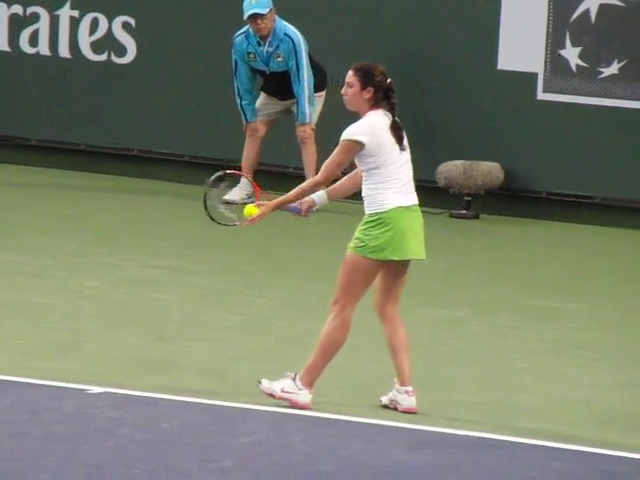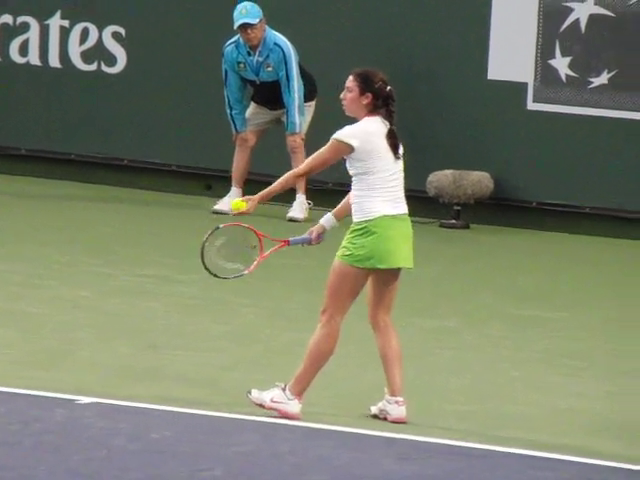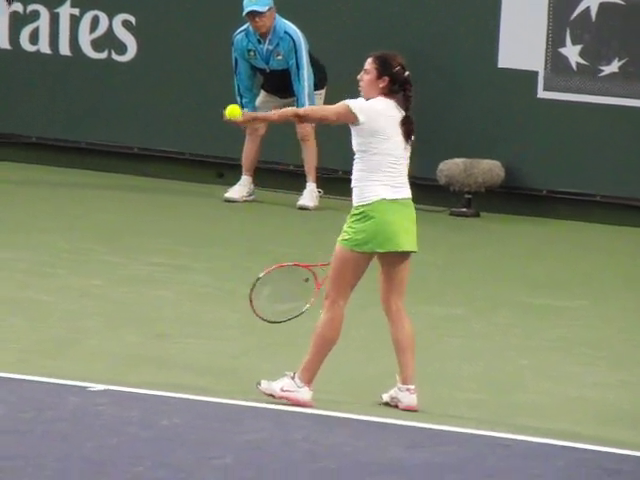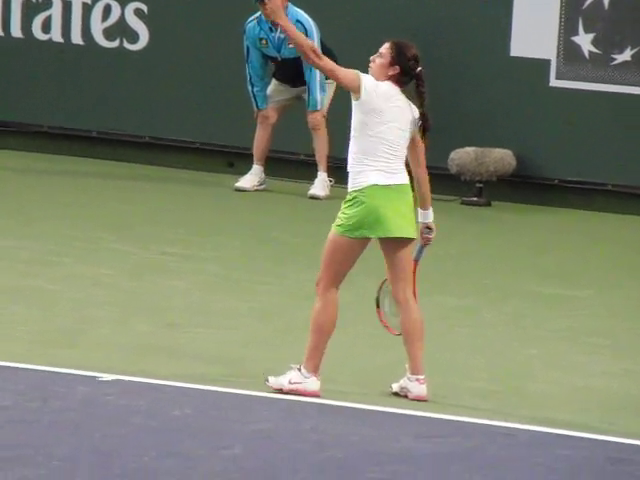
dt=0.5s
person 1, frame 1
left shoulder: (361, 129)
right shoulder: (389, 123)
left elbow: (321, 178)
left wrist: (275, 205)
right wrist: (317, 200)
left hip: (383, 222)
right hip: (408, 219)
left knee: (341, 307)
right knee: (388, 309)
left ankle: (301, 385)
right ankle: (404, 391)
person 1, frame 2
left shoulder: (356, 133)
right shoulder: (386, 133)
left elbow: (302, 171)
left wrist: (258, 197)
right wrist: (327, 221)
left hip: (372, 231)
right hip: (398, 229)
left knee: (330, 316)
right knee: (380, 318)
left ankle: (291, 396)
right ankle: (395, 401)
person 1, frame 3
left shoulder: (365, 109)
right shoulder: (403, 119)
left elbow: (302, 115)
left wrist: (252, 117)
left hip: (373, 213)
right hip: (403, 212)
left knee: (334, 301)
right knee: (395, 305)
left ankle: (301, 383)
right ankle: (407, 389)
person 1, frame 4
left shoulder: (369, 89)
right shoulder: (412, 111)
left elbow: (316, 57)
right elbow: (419, 169)
right wrist: (426, 215)
left hip: (368, 198)
right hip: (399, 199)
left knee: (327, 286)
right knee: (404, 293)
left ankle: (309, 374)
right ankle: (416, 379)
person 2, frame 1
left shoulder: (291, 38)
right shoulder: (241, 41)
left elbow: (302, 80)
right elbow: (243, 82)
left wrist: (304, 119)
right wrist: (249, 117)
left hip: (307, 88)
right hip: (272, 91)
left knee: (304, 135)
right knee: (253, 131)
right ankle: (244, 186)
person 2, frame 2
left shoulder: (281, 47)
right shoulder: (231, 51)
left elbow: (292, 90)
right elbow: (233, 91)
left wrist: (294, 129)
right wrist: (239, 126)
left hip: (297, 97)
right hip: (262, 100)
left knee: (294, 144)
right knee: (243, 140)
left ankle: (301, 201)
right ankle: (235, 196)
person 2, frame 3
left shoulder: (291, 36)
right shoulder: (241, 39)
left elbow: (302, 78)
right elbow: (244, 80)
left wrist: (304, 118)
right wrist: (249, 114)
left hip: (307, 86)
right hip: (272, 88)
left knee: (305, 132)
right knee: (252, 128)
left ankle: (311, 189)
right ankle: (246, 184)
person 2, frame 4
left shoulder: (303, 24)
right shoulder: (253, 27)
left elbow: (314, 67)
right elbow: (255, 69)
left wrist: (315, 107)
right wrist: (260, 104)
left hip: (317, 76)
right hip: (284, 78)
left knee: (316, 121)
right knee: (265, 118)
left ankle: (322, 178)
right ankle: (257, 173)
